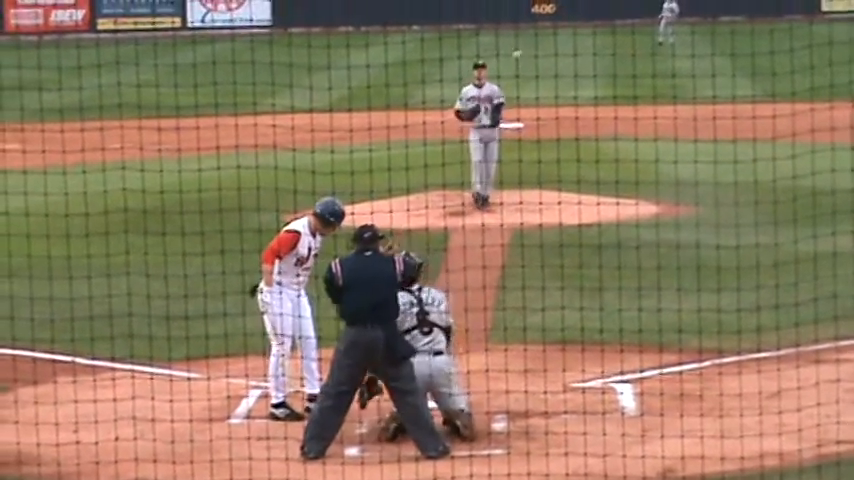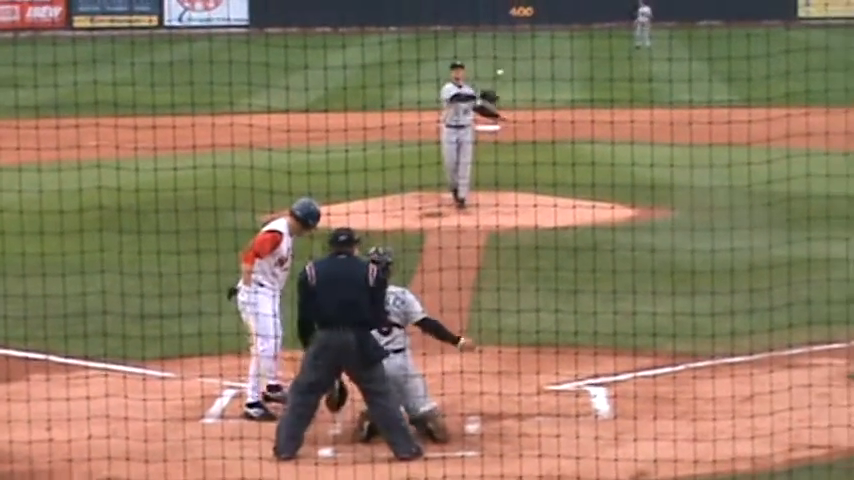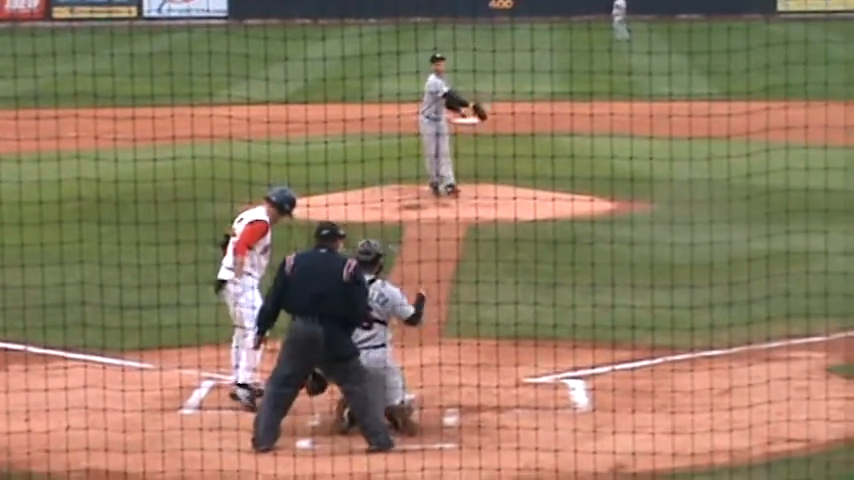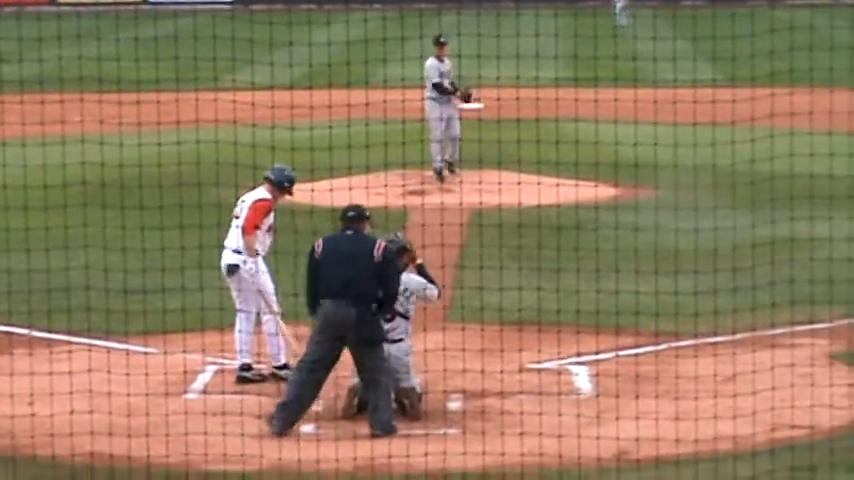
dt=0.3s
person 1, frame 1
left shoulder: (338, 268)
right shoulder: (395, 264)
right elbow: (408, 275)
left hip: (354, 336)
right hip: (387, 336)
left knee: (334, 393)
right knee: (408, 393)
left ankle: (313, 447)
right ankle: (432, 446)
person 1, frame 2
left shoulder: (312, 271)
right shoulder: (369, 272)
left elbow: (305, 313)
right elbow: (379, 315)
left wrist: (306, 342)
left hip: (325, 339)
right hip: (359, 341)
left knee: (303, 393)
right knee: (380, 395)
left ankle: (285, 446)
right ankle: (405, 447)
person 1, frame 3
left shoulder: (293, 262)
right shoulder: (349, 267)
left elbow: (274, 300)
right elbow: (358, 311)
left wrist: (261, 330)
right wrist: (345, 332)
left hip: (300, 331)
right hip: (333, 335)
left knee: (280, 385)
right knee: (357, 385)
left ankle: (263, 438)
right ankle: (378, 437)
person 1, frame 4
left shoulder: (321, 246)
right shoulder: (378, 248)
left elbow: (312, 287)
right elbow: (391, 289)
left wrist: (317, 313)
right wrist: (380, 310)
left hip: (329, 311)
right hip: (362, 315)
left knee: (311, 368)
right knee: (376, 371)
left ankle: (282, 420)
right ankle: (381, 424)
person 2, frame 1
left shoulder: (316, 235)
right shoulder: (295, 233)
right elbow: (269, 255)
right wrist: (268, 289)
left hip: (298, 292)
right hip: (279, 292)
left knee: (309, 343)
right knee: (282, 347)
left ankle: (313, 397)
right ankle: (277, 405)
person 2, frame 2
left shoulder: (285, 232)
right shoulder: (276, 233)
right elbow: (249, 255)
right wrist: (245, 288)
left hip: (269, 293)
right hip: (257, 292)
left knee: (274, 341)
right knee: (264, 346)
left ankle: (272, 388)
right ankle: (252, 404)
person 2, frame 3
left shoulder: (249, 214)
right shoulder: (261, 222)
left elbow: (229, 242)
right elbow: (240, 248)
right wrist: (238, 279)
left hip: (239, 280)
right hip: (242, 281)
left knee: (243, 331)
right knee: (255, 332)
left ankle: (243, 382)
right ankle: (243, 384)
person 2, frame 4
left shoulder: (249, 197)
right shoulder: (264, 201)
right elbow: (248, 227)
right wrist: (252, 259)
left hip: (229, 259)
right hip: (246, 261)
left knee: (244, 312)
right knee: (270, 311)
left ankle: (244, 367)
right ankle: (280, 366)
person 3, frame 1
right shoulder: (438, 297)
left wrist: (371, 380)
left hip: (411, 366)
right hip: (440, 363)
right knee: (458, 412)
left ankle: (396, 422)
right ankle: (458, 417)
person 3, frame 2
right shoulder: (402, 295)
right elbow: (426, 324)
right wrist: (457, 340)
right hip: (400, 361)
right knee: (421, 409)
left ankle: (370, 422)
right ankle: (430, 422)
person 3, frame 3
right shoulder: (388, 290)
right elbow: (413, 319)
right wrist: (421, 298)
right hip: (380, 356)
right knee: (397, 403)
left ankle: (347, 409)
right ankle: (399, 413)
person 3, frame 4
right shoulder: (414, 281)
right elbow: (435, 293)
right wrist: (419, 263)
right hip: (398, 349)
right knee: (410, 390)
left ankle: (360, 394)
right ankle: (407, 394)
person 4, frame 1
left shoulder: (494, 89)
right shoulder: (466, 91)
left elbow: (498, 109)
right elbow: (458, 112)
left wrist: (494, 125)
right wrist: (466, 115)
left hip: (491, 130)
right hip: (475, 131)
left knee: (491, 163)
right knee: (477, 162)
left ankle: (485, 195)
right ankle: (477, 194)
person 4, frame 2
left shoulder: (469, 90)
right shoulder: (447, 88)
right elbow: (458, 98)
right wrist: (477, 96)
left hip: (466, 131)
right hip: (449, 131)
left knee: (465, 164)
right knee: (450, 163)
left ankle: (461, 198)
right ankle: (454, 188)
person 4, frame 3
left shoulder: (441, 81)
right shoulder: (433, 81)
right elbow: (449, 96)
left wrist: (458, 110)
right wrist: (469, 105)
left hip: (440, 120)
right hip: (427, 121)
left knee: (444, 153)
right knee: (431, 154)
left ankle: (449, 184)
right ankle: (435, 183)
person 4, frame 4
left shoulder: (449, 62)
right shoulder: (430, 64)
right elbow: (437, 87)
left wrist: (461, 92)
right wrist: (457, 93)
left hip: (449, 103)
right hip: (434, 104)
left knee: (455, 135)
right knee: (437, 137)
left ankle: (450, 161)
right ankle: (438, 169)
